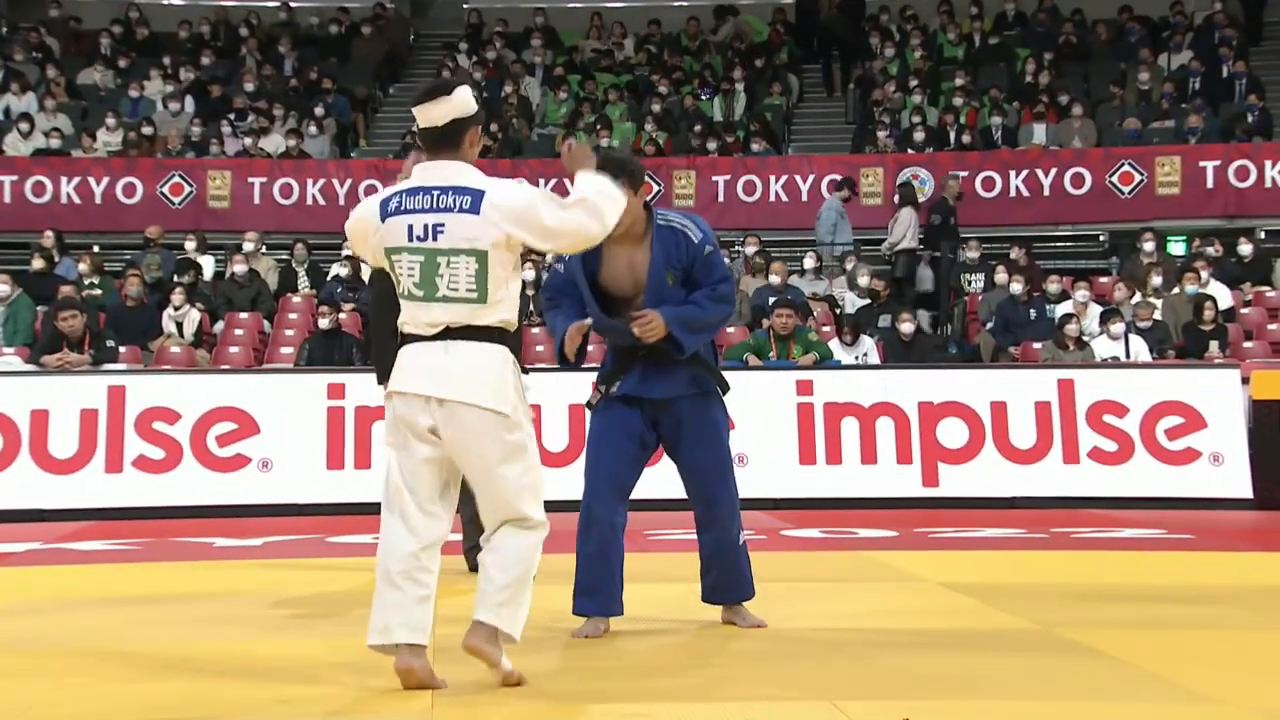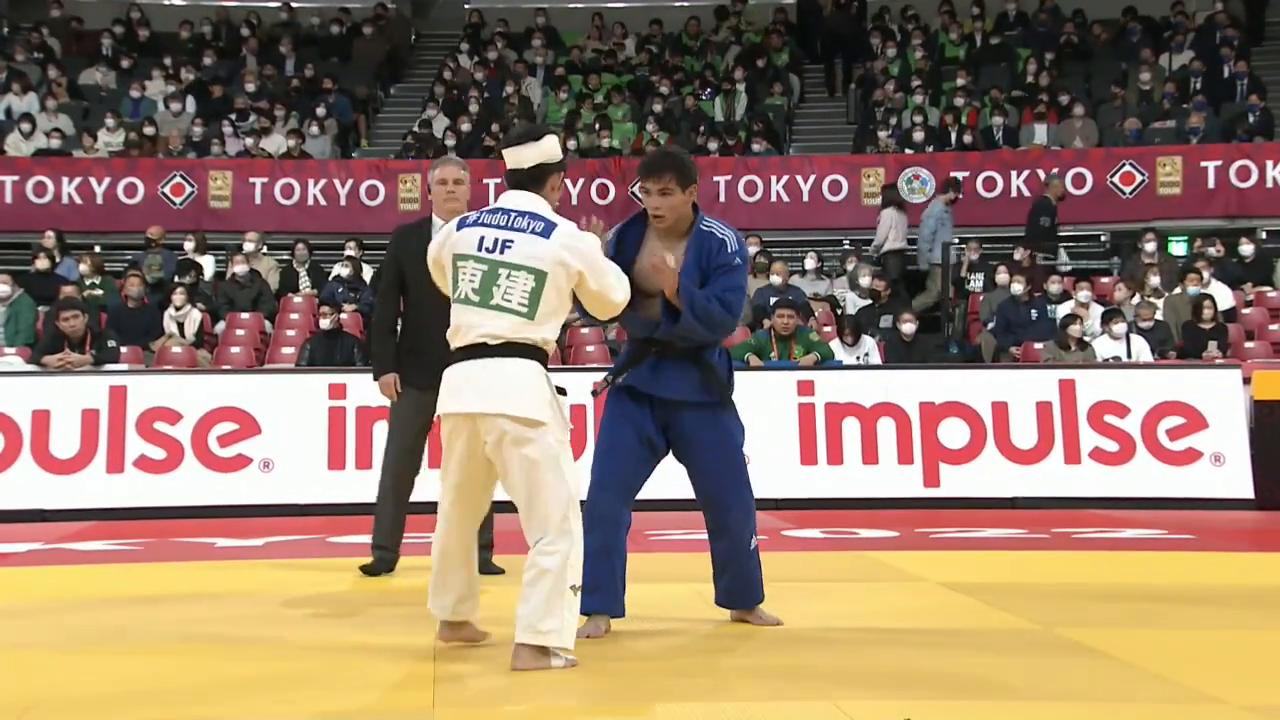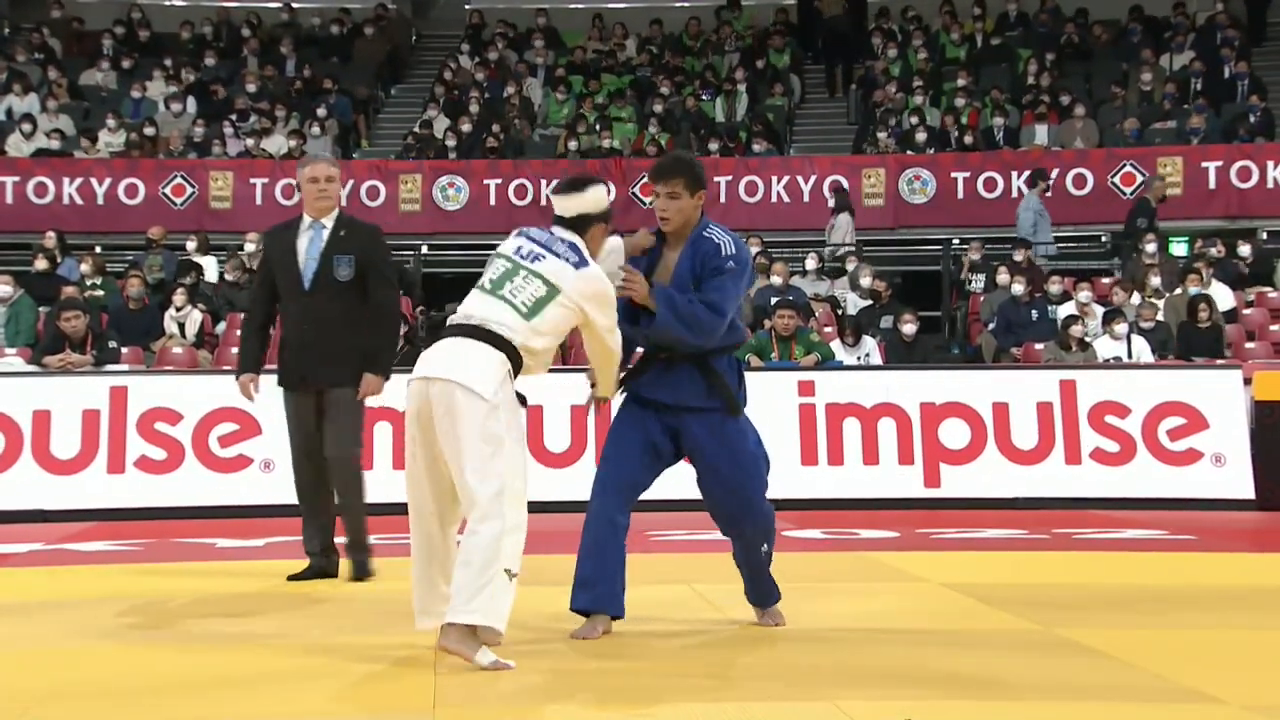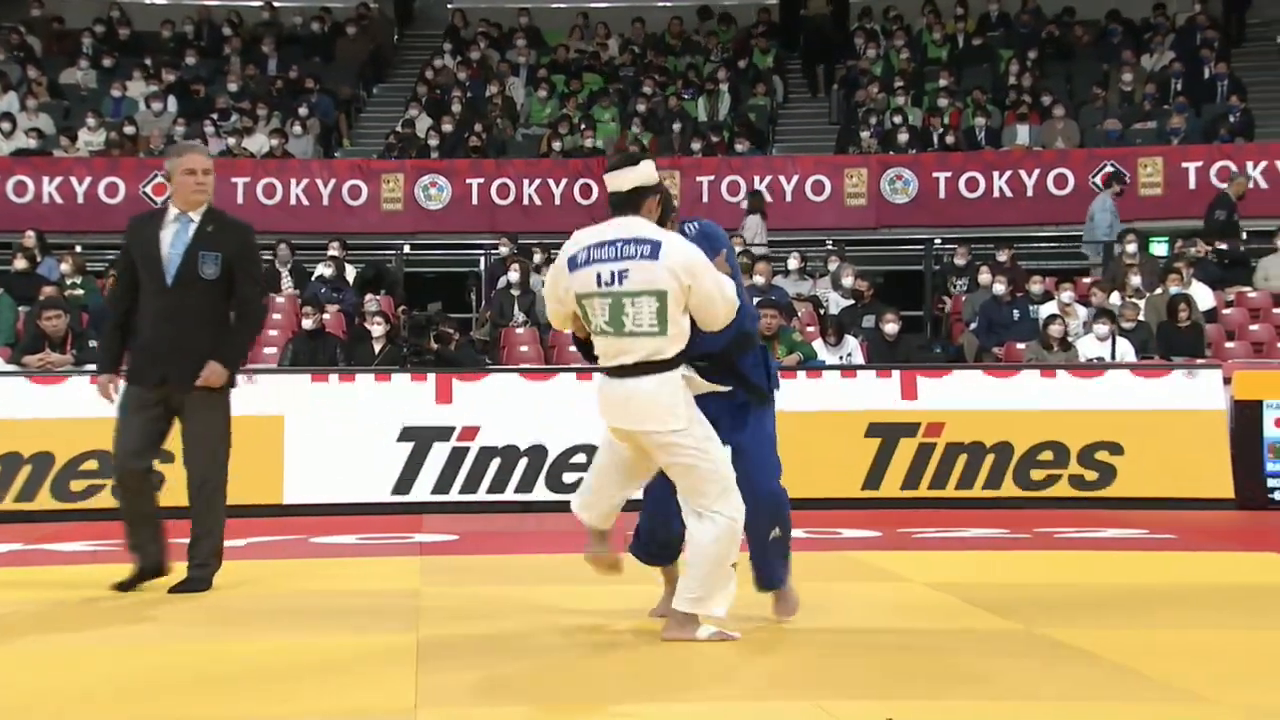
dt=0.7s
person 1, frame 1
left shoulder: (383, 206)
right shoulder: (503, 200)
right elbow: (589, 222)
right wrist: (586, 174)
left hip: (413, 371)
right hip: (482, 371)
left knee: (411, 519)
right knee: (516, 515)
left ankle: (406, 647)
right ankle: (487, 628)
person 1, frame 2
left shoulder: (458, 229)
right shoulder: (567, 239)
right elbow: (611, 302)
right wrist: (594, 247)
left hip: (461, 381)
right hip: (520, 385)
left knee: (460, 509)
right knee: (553, 519)
left ankle: (454, 618)
right ankle: (536, 641)
person 1, frame 3
left shoulder: (527, 237)
right shoulder: (596, 282)
right elbow: (604, 358)
left wrist: (616, 249)
right wrist: (607, 392)
left hip: (434, 365)
right hip: (479, 377)
left knee: (437, 509)
right knee: (497, 509)
left ankle: (450, 620)
right ankle: (468, 627)
person 1, frame 4
left shoulder: (572, 255)
right shoulder: (678, 251)
left elbow: (561, 316)
right elbow: (717, 314)
right wrist: (722, 278)
left hip: (614, 394)
right hip: (663, 398)
left knee: (620, 453)
right knee: (719, 507)
left ankle: (597, 530)
right ankle: (686, 616)
person 2, frame 1
left shoulder: (686, 234)
right shoulder: (580, 251)
left elbow: (720, 296)
right elbow: (559, 300)
left wrist: (670, 322)
right wrist: (568, 332)
left hip: (687, 375)
right hip: (623, 377)
left knee: (716, 492)
right knee: (602, 496)
left ankle: (731, 600)
right ankle: (597, 609)
person 2, frame 2
left shoulder: (721, 245)
right shoulder: (624, 233)
left elbow: (723, 318)
left wrist: (678, 293)
left hip: (698, 379)
right hip: (638, 375)
left knee: (729, 497)
right knee: (607, 494)
left ankle: (743, 601)
right ankle: (599, 608)
person 2, frame 3
left shoulder: (726, 252)
right shoulder: (642, 249)
left elbow: (710, 323)
right elbow: (622, 315)
left wrist: (652, 296)
left hip: (711, 390)
right hip: (651, 385)
left knee: (746, 504)
right knee: (609, 495)
left ankle: (763, 598)
right ankle: (601, 609)
person 2, frame 4
left shoulder: (705, 239)
left hip: (740, 378)
left knee: (757, 488)
right knee: (664, 490)
left ankle: (775, 581)
right ankle: (672, 581)
person 3, frame 1
left shoulder: (484, 238)
right shoulder: (400, 239)
left elbow: (507, 310)
right elbow: (382, 311)
left wrist: (507, 367)
right wrist: (388, 372)
left hip: (477, 372)
right hip: (416, 367)
left knee: (475, 462)
right knee: (414, 462)
left ankle: (476, 541)
right ankle: (412, 534)
person 3, frame 2
right shoulder: (406, 238)
right elbow: (386, 307)
right wrist: (385, 365)
right hip: (417, 369)
right knee: (400, 461)
left ankle: (479, 552)
right ankle: (385, 550)
person 3, frame 3
left shoulder: (365, 237)
right shoulder: (278, 238)
left elbow: (386, 308)
right elbow: (260, 307)
left wrist: (378, 366)
right wrist: (249, 364)
left hip: (345, 368)
right hip: (297, 370)
left knee: (341, 458)
right knee: (307, 466)
left ankle: (359, 548)
right ankle: (324, 555)
person 3, frame 4
left shoulder: (235, 234)
right shoulder: (141, 227)
left elbow: (253, 309)
right elbow: (121, 301)
left wrist: (226, 361)
right wrist: (108, 363)
left hip: (204, 372)
right hip: (148, 370)
left knee: (206, 473)
right knee: (128, 462)
left ankle: (202, 566)
right ankle: (150, 556)
